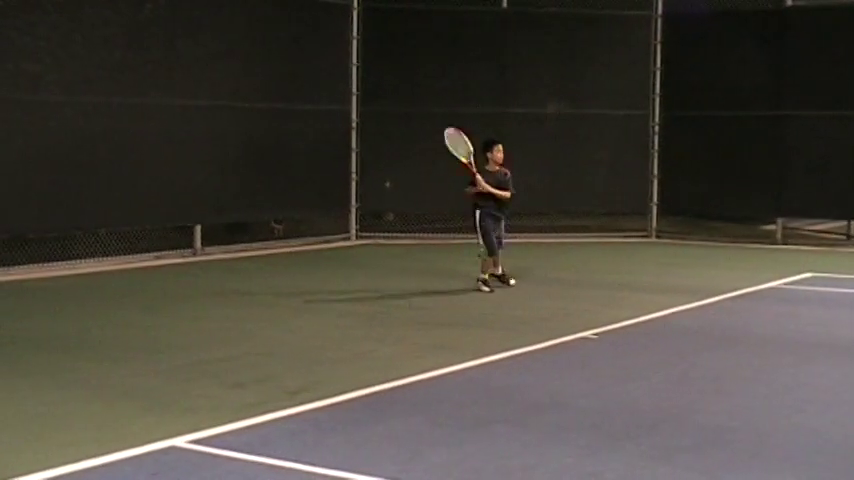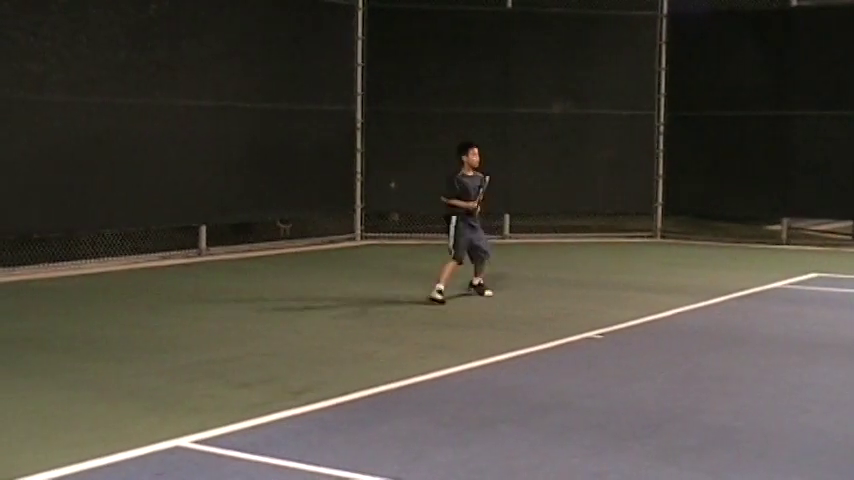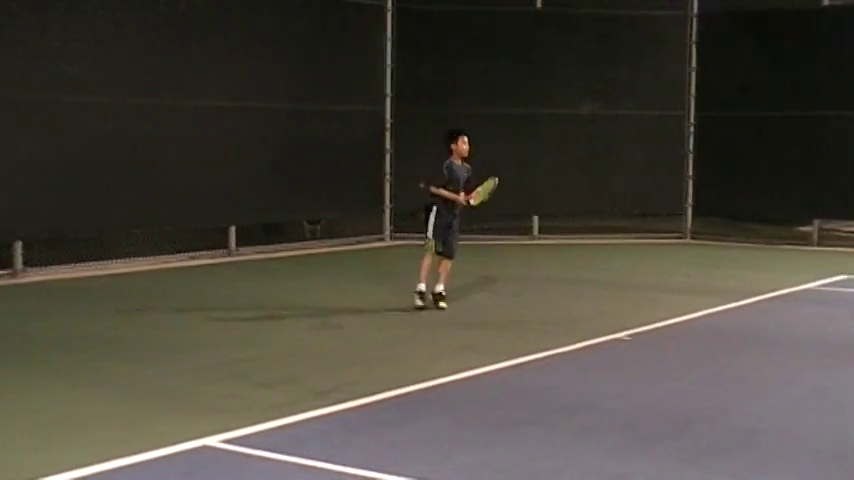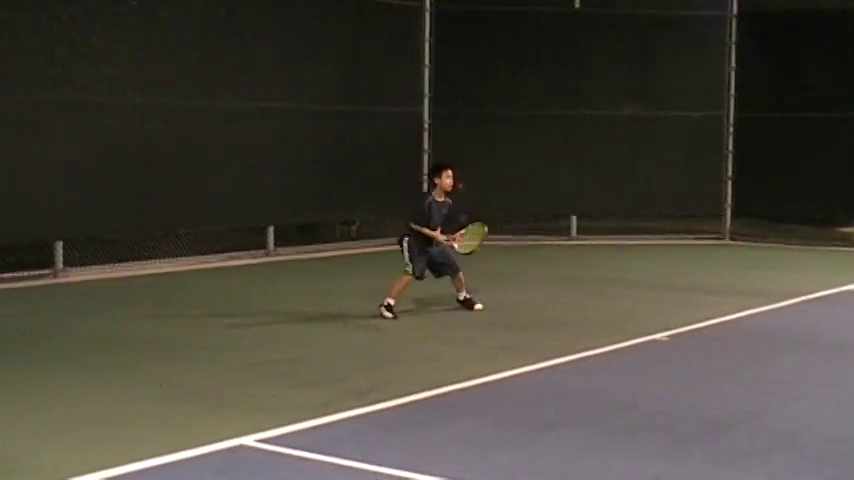
dt=0.4s
person 1, frame 1
left shoulder: (505, 174)
right shoulder: (479, 173)
left elbow: (508, 195)
right elbow: (469, 191)
left wrist: (491, 189)
right wrist: (477, 188)
left hip: (499, 214)
right hip: (482, 214)
left knee: (497, 247)
right knee: (490, 249)
left ankle: (499, 272)
right ankle: (483, 278)
person 1, frame 2
left shoulder: (479, 178)
right shoulder: (456, 179)
right elbow: (446, 199)
left wrist: (476, 206)
right wrist: (465, 205)
left hip: (473, 221)
right hip: (457, 221)
left knee: (483, 253)
right knee: (457, 257)
left ankle: (477, 282)
right ankle: (438, 289)
person 1, frame 3
left shoulder: (466, 169)
right shoulder: (446, 166)
right elbow: (432, 188)
left wrist: (464, 197)
right wrist: (455, 197)
left hip: (453, 214)
right hip: (438, 211)
left knee: (448, 254)
right knee: (431, 250)
left ankle: (438, 291)
right ankle: (421, 290)
person 1, frame 4
left shoulder: (448, 204)
right shoulder: (427, 202)
right elbow: (414, 224)
left wrist: (450, 238)
right wrist: (433, 235)
left hip: (434, 244)
right hip: (414, 241)
left knee: (454, 269)
right knee: (411, 273)
left ankle: (463, 297)
right ankle: (388, 303)
